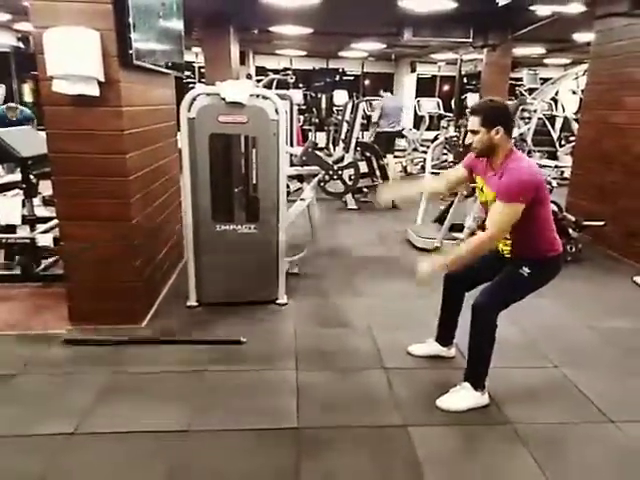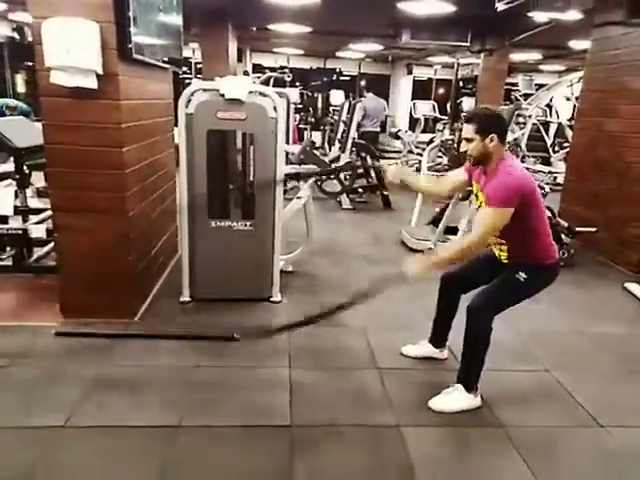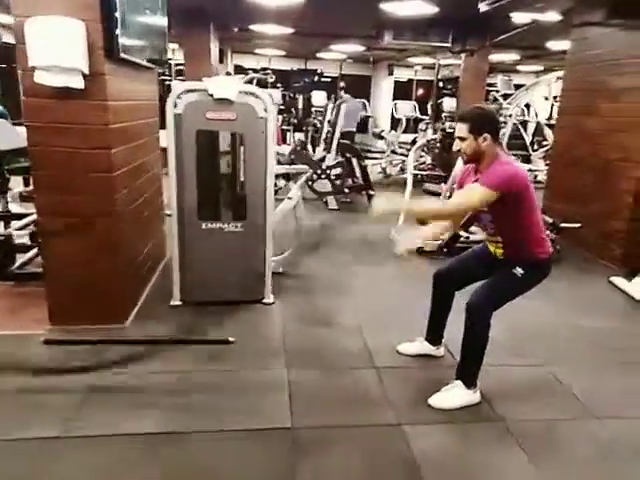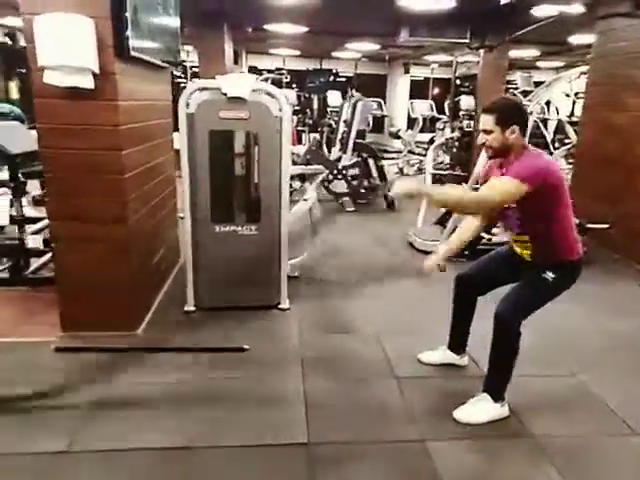
dt=0.5s
person 1, frame 1
left shoulder: (520, 176)
right shoulder: (480, 160)
left elbow: (489, 236)
right elbow: (443, 183)
left wrist: (439, 262)
right wrist: (401, 189)
left hip: (539, 258)
right hip: (508, 248)
left knee: (484, 305)
right knee: (455, 279)
left ankle: (475, 389)
right ankle: (443, 343)
person 1, frame 2
left shoulder: (509, 181)
right shoulder: (478, 165)
left elbow: (477, 239)
right elbow: (443, 188)
left wrist: (426, 262)
right wrist: (405, 177)
left hip: (536, 264)
right hip: (505, 252)
left knee: (479, 309)
right knee: (451, 280)
left ankle: (468, 391)
right ankle: (437, 345)
person 1, frame 3
left shoulder: (505, 174)
right shoulder: (472, 168)
left elbow: (451, 210)
right elbow: (452, 216)
left wrist: (398, 205)
right wrist: (417, 238)
left hip: (529, 259)
right hip: (497, 249)
left knee: (478, 306)
right knee: (444, 278)
left ankle: (467, 387)
right ankle: (433, 342)
person 1, frame 4
left shoulder: (536, 166)
right shoulder: (496, 163)
left elbow: (481, 201)
right elbow: (475, 214)
left wrist: (420, 189)
right wrist: (443, 251)
left hip: (558, 262)
right hip: (521, 250)
left knee: (507, 314)
right knee: (466, 283)
left ankle: (494, 400)
right ankle: (456, 351)
